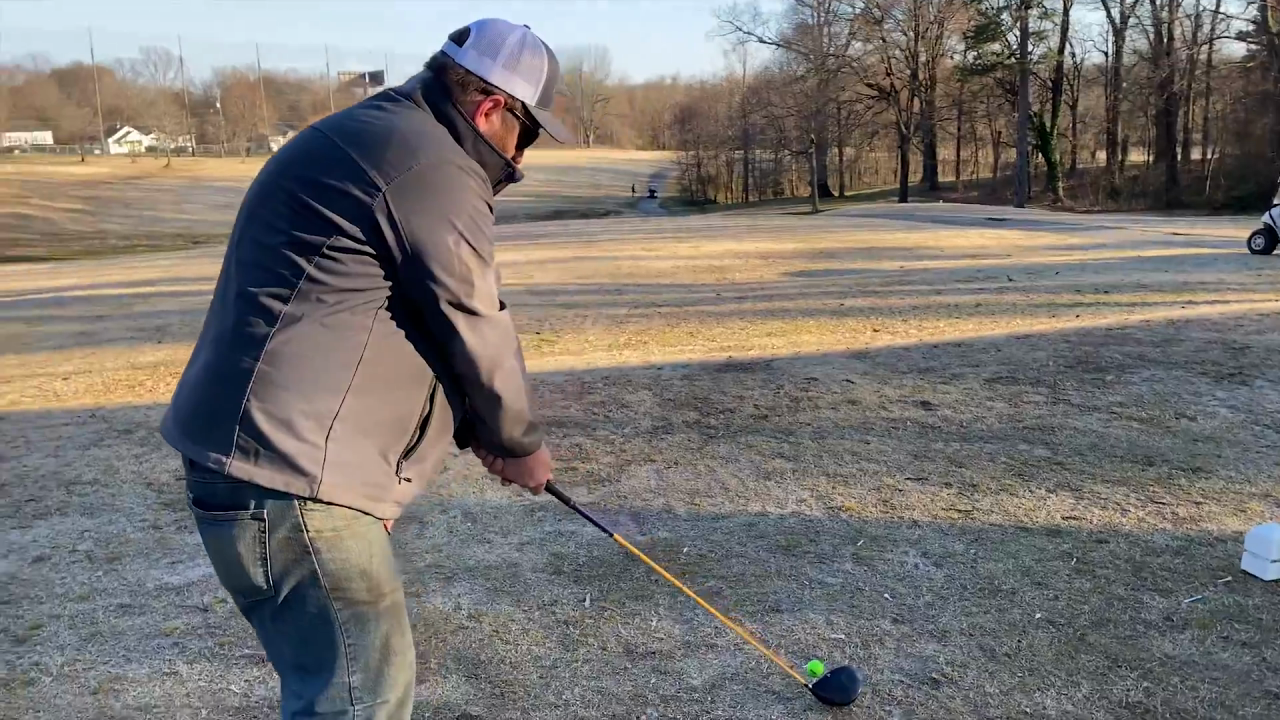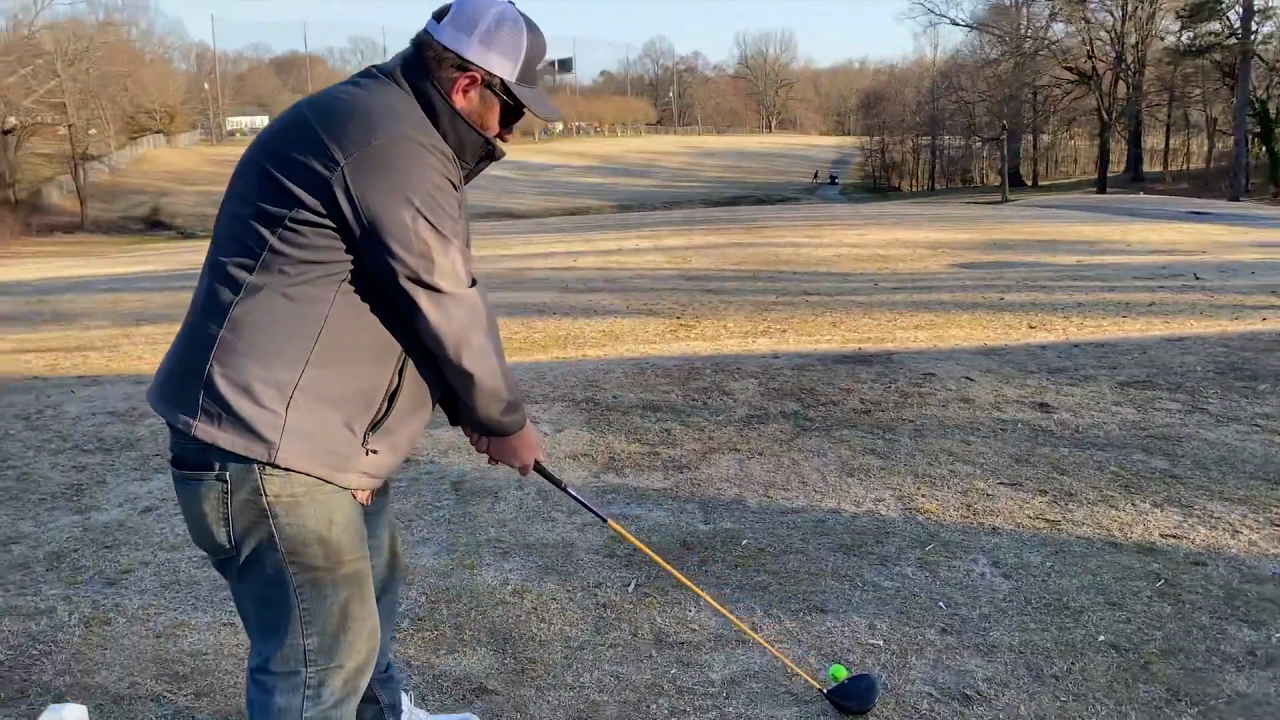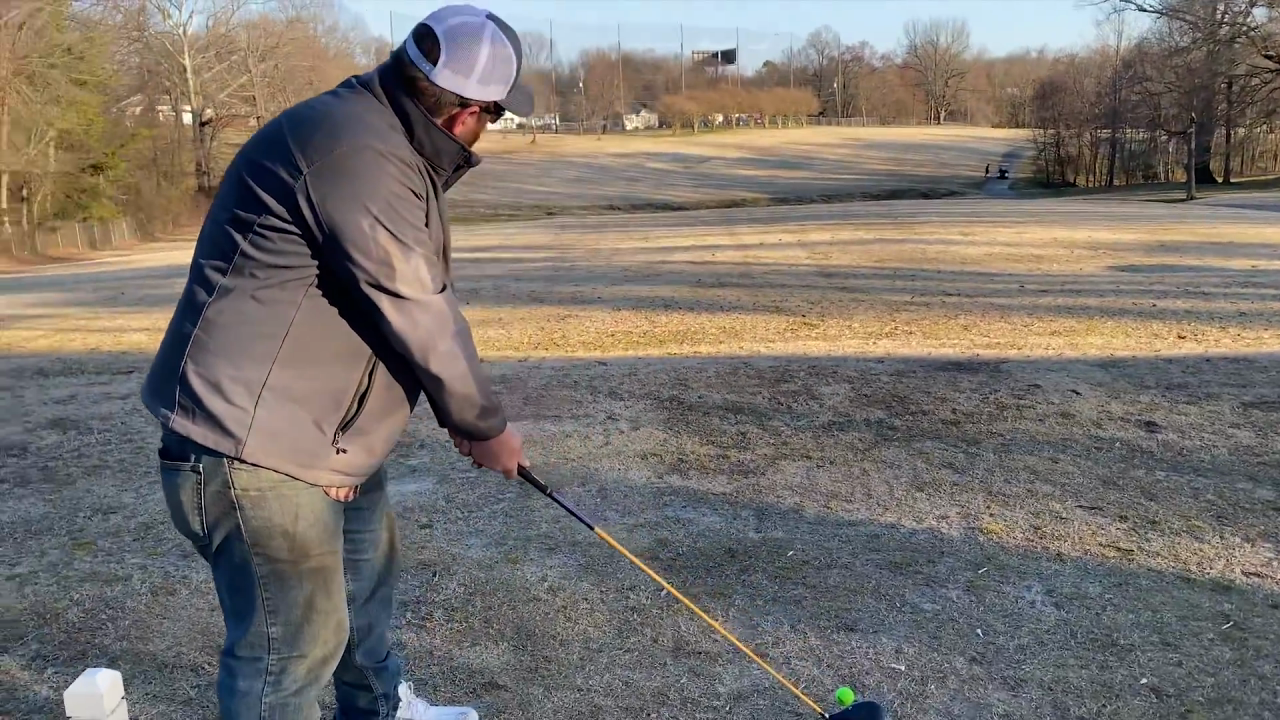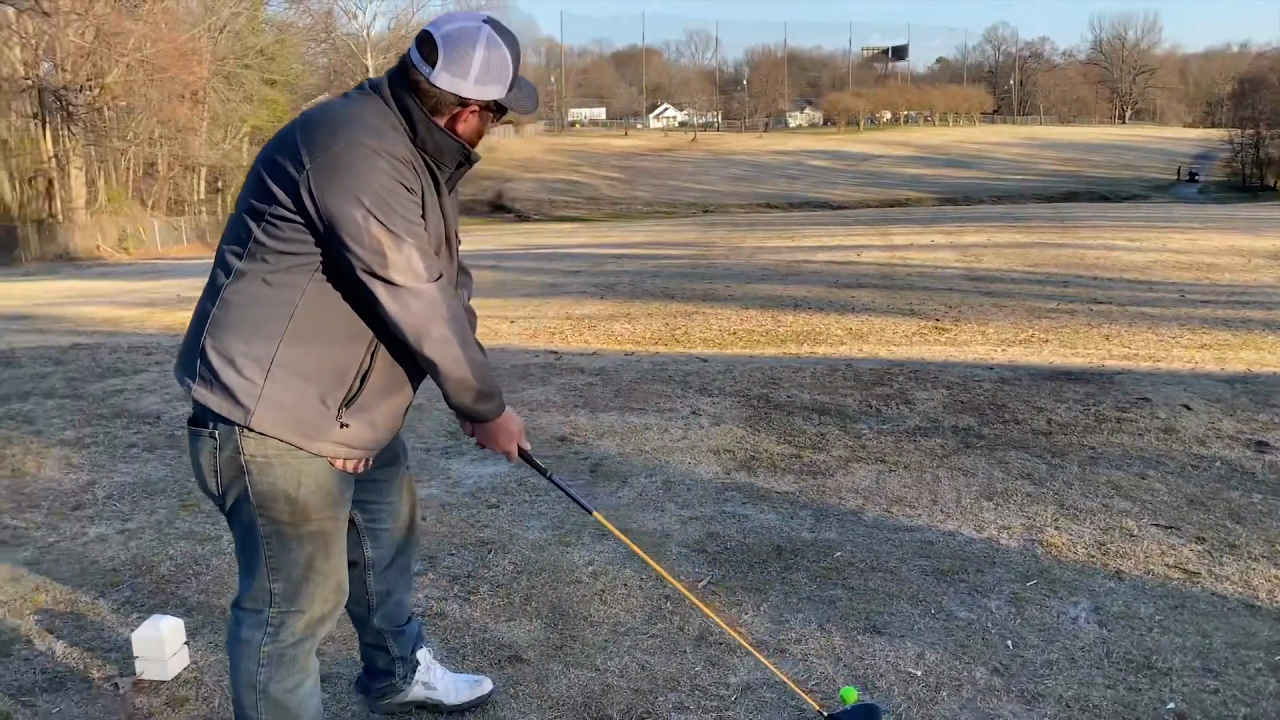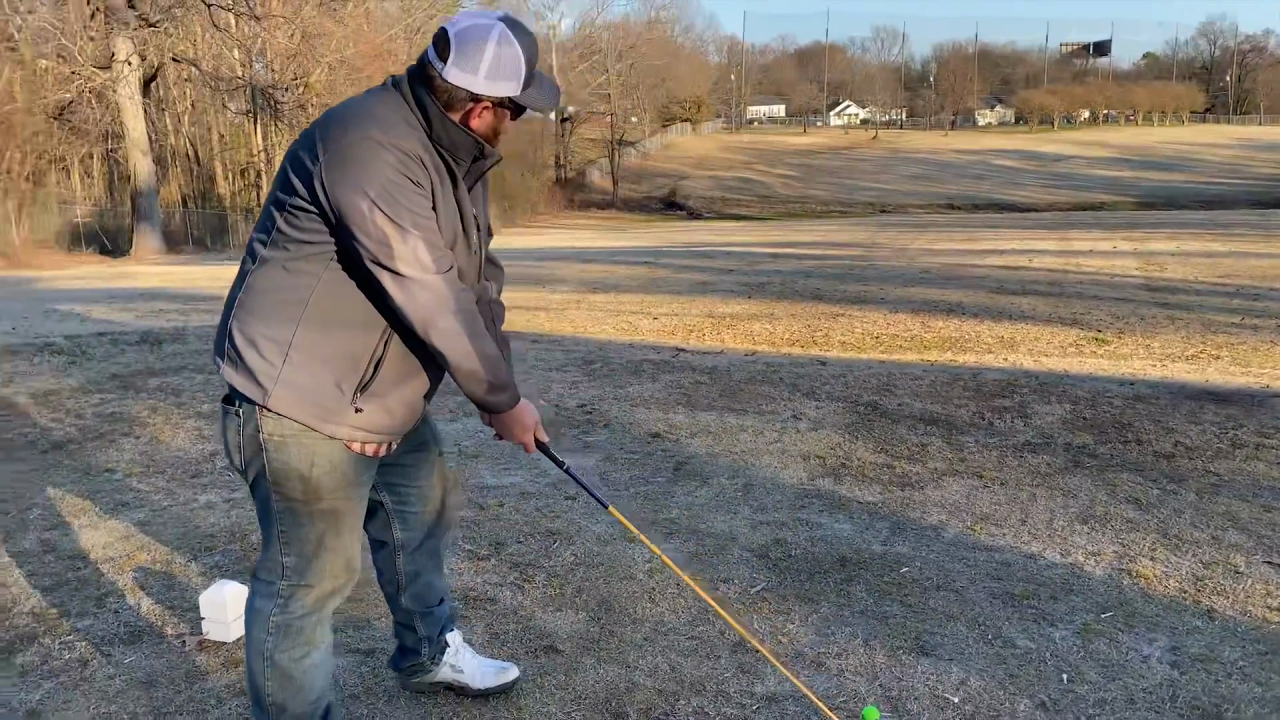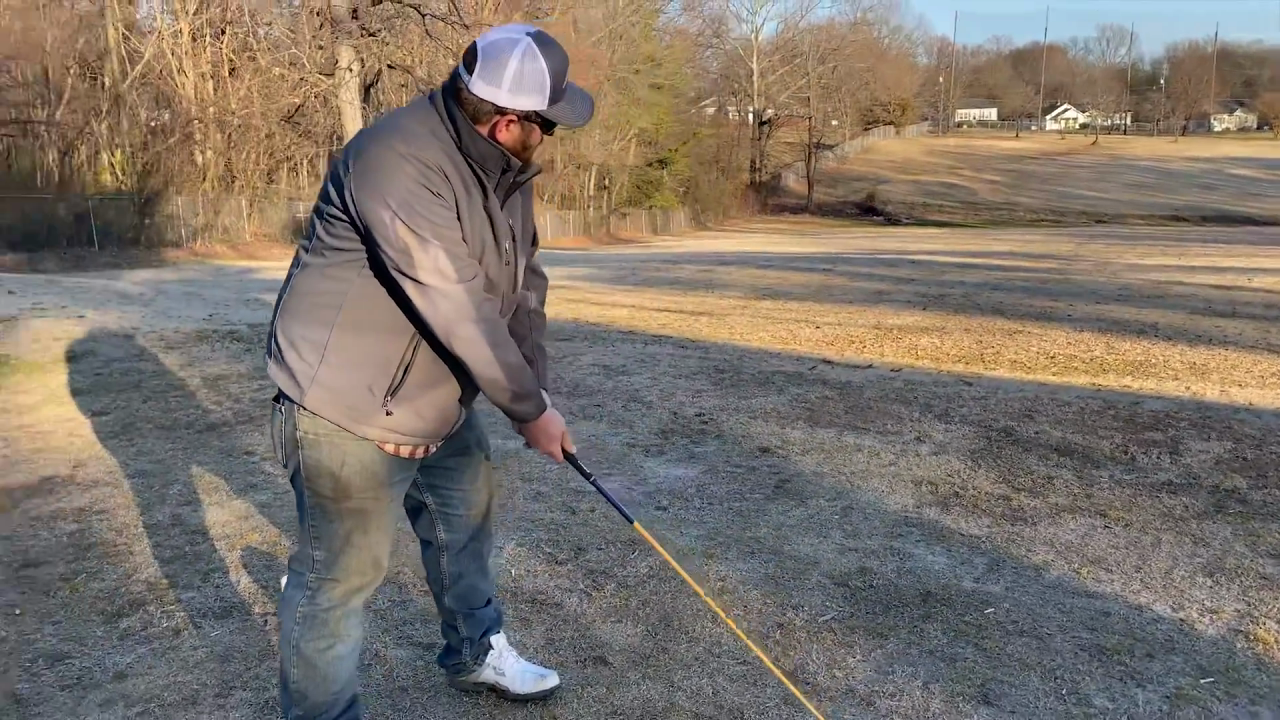
dt=0.7s
person 1, frame 1
right shoulder: (433, 168)
right elbow: (474, 330)
left wrist: (477, 431)
right wrist: (520, 441)
left hip: (275, 453)
right hip: (290, 475)
person 1, frame 2
left shoulder: (380, 121)
right shoulder: (395, 145)
left elbow: (424, 301)
right elbow: (445, 310)
left wrist: (468, 410)
right wrist: (505, 422)
left hip: (311, 428)
right hip: (269, 446)
left knee: (365, 589)
right knee: (320, 658)
person 1, frame 3
left shoulder: (387, 142)
right shoulder: (358, 155)
left elbow: (423, 303)
right elbow: (416, 317)
left wrist: (463, 413)
right wrist: (485, 425)
left hip: (323, 428)
right hip: (256, 444)
left knee: (365, 572)
right knee: (291, 647)
person 1, frame 4
left shoulder: (414, 148)
right shoulder: (357, 149)
left elbow: (446, 287)
right elbow: (417, 306)
left wrist: (475, 398)
right wrist: (487, 408)
left hip: (350, 407)
right hip: (275, 418)
left knee: (387, 536)
right knee: (293, 604)
person 1, frame 5
left shoulder: (450, 148)
right shoulder: (370, 147)
left elbow: (476, 274)
right elbow: (430, 300)
left wrist: (498, 383)
right wrist: (502, 399)
left hip: (385, 395)
right hip: (306, 405)
left knee: (418, 518)
right knee: (308, 579)
left ankle: (428, 652)
person 1, frame 6
left shoulder: (504, 165)
right shoulder: (400, 161)
left elbow: (522, 279)
right elbow: (460, 313)
left wrist: (535, 386)
right wrist: (530, 409)
left hip: (439, 400)
right hip: (350, 408)
left knee: (465, 520)
right knee: (342, 572)
left ankle: (476, 653)
